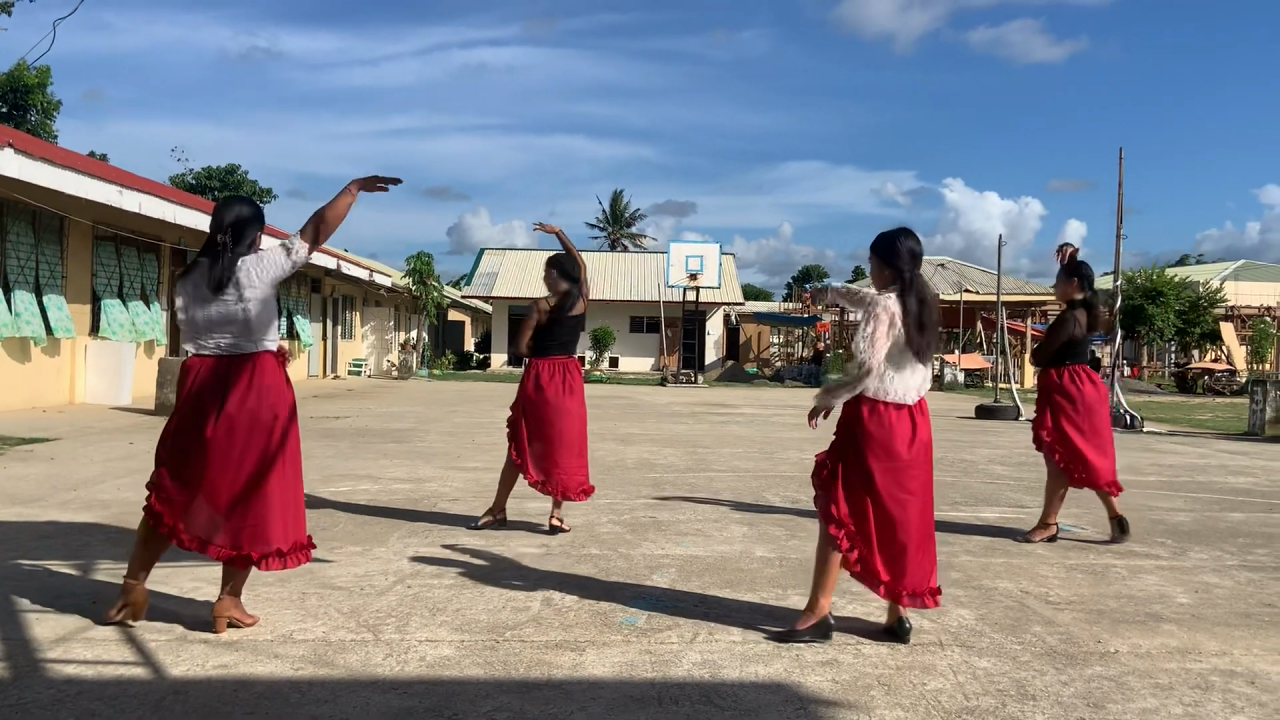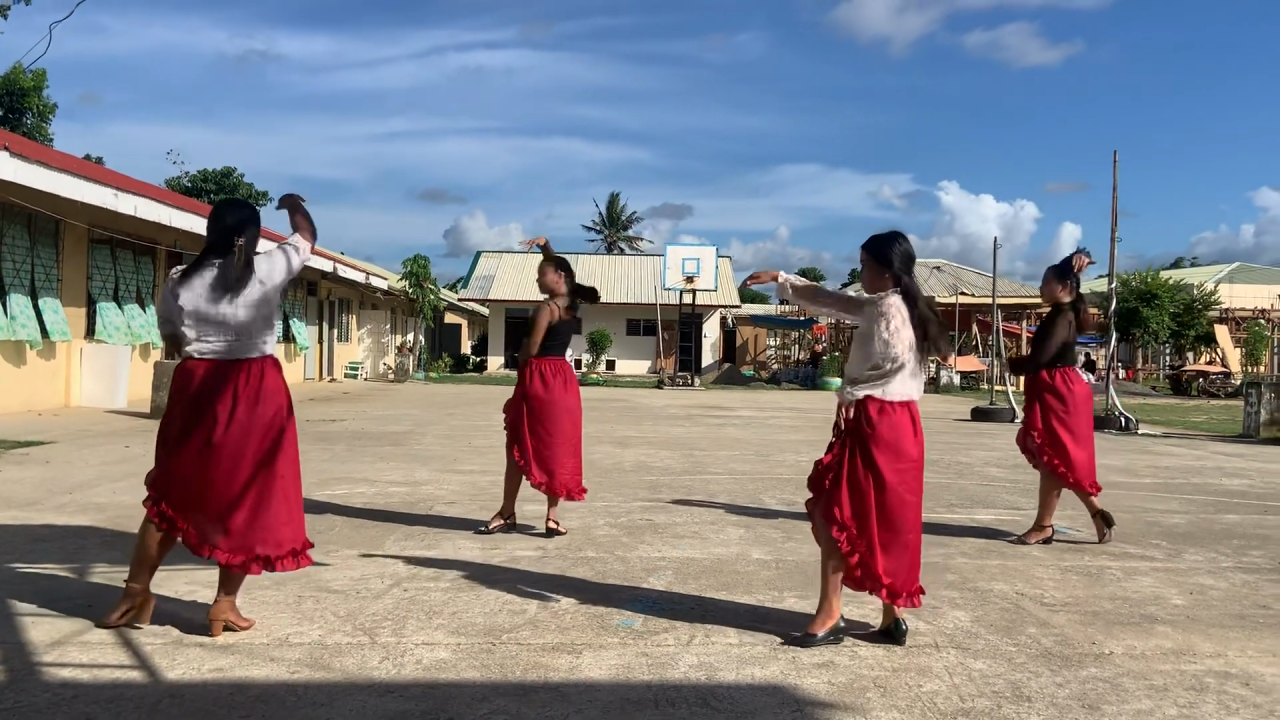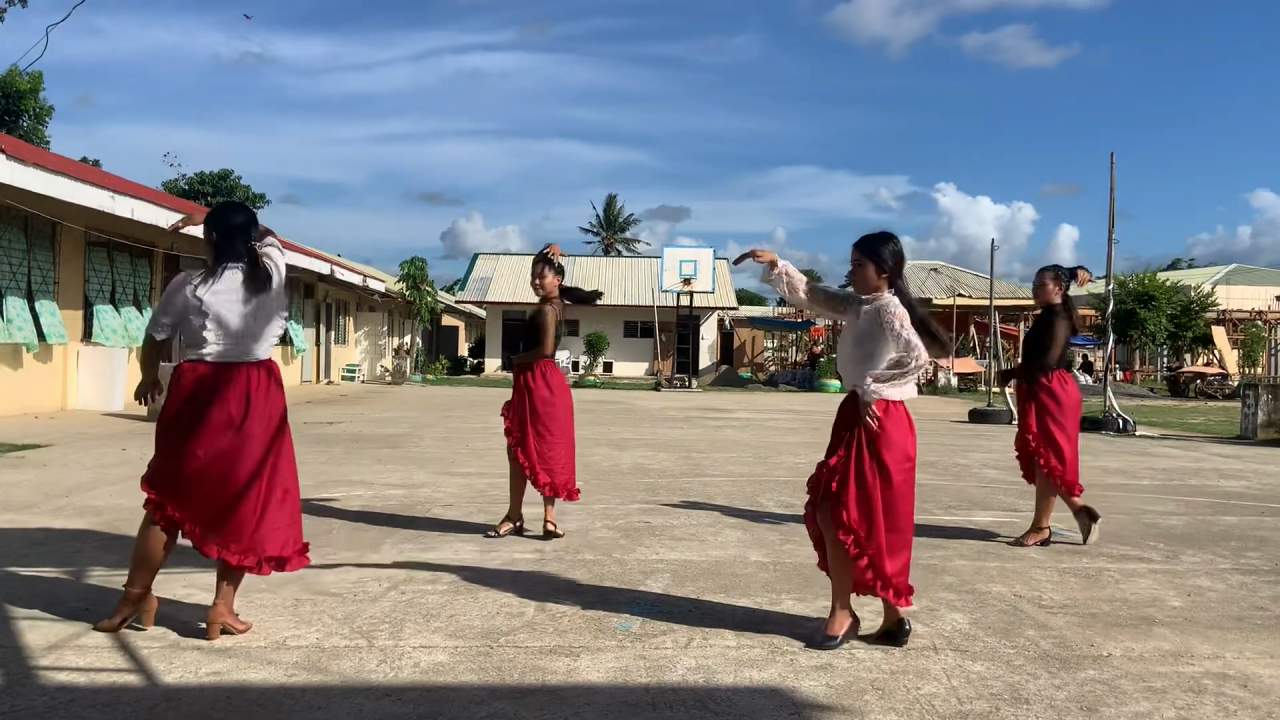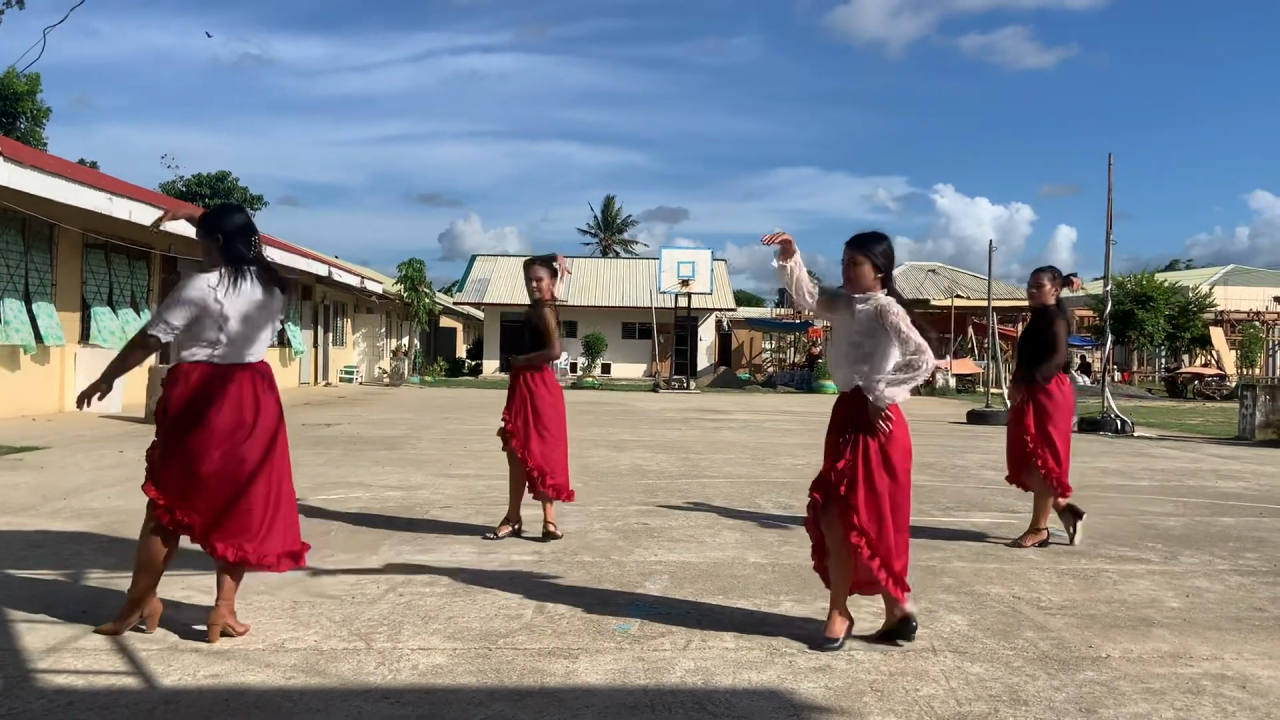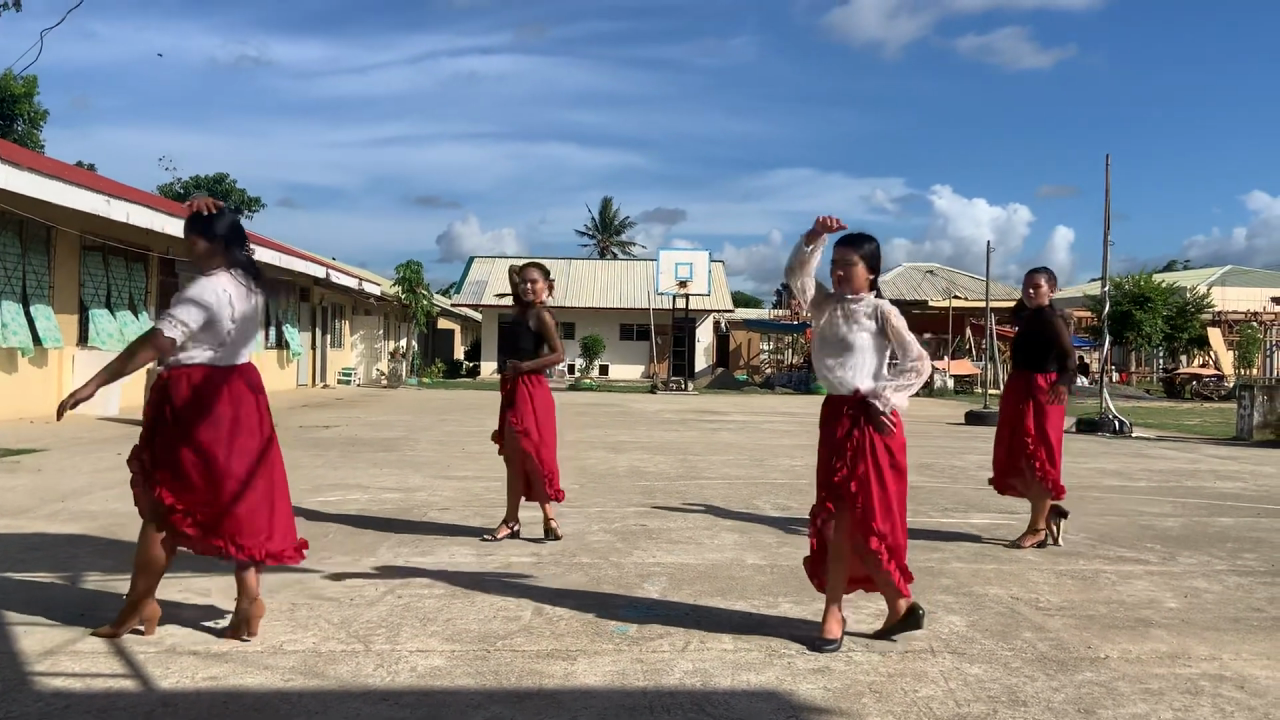
dt=0.1s
person 1, frame 1
left shoulder: (189, 277)
right shoulder: (263, 265)
left elbow: (189, 335)
right elbow: (319, 228)
right wrist: (356, 186)
left hip: (201, 384)
right hip: (256, 389)
left knee: (173, 490)
right knee: (252, 496)
left ankle: (133, 587)
right ankle: (229, 601)
person 1, frame 2
left shoulder: (181, 281)
right shoulder: (269, 270)
left elbow: (174, 341)
right elbow: (304, 236)
right wrist: (294, 203)
left hip: (196, 388)
right hip: (254, 393)
left knee: (173, 497)
right knee: (249, 499)
left ankle: (137, 593)
right ankle: (225, 604)
person 1, frame 3
left shoulder: (189, 285)
right shoulder: (273, 272)
left elbow: (153, 343)
right elbow: (262, 239)
left wrist: (149, 379)
right wrist: (204, 218)
left hip: (200, 394)
right hip: (259, 394)
left knee: (167, 499)
right knee: (243, 502)
left ankle: (137, 598)
right ankle: (223, 605)
person 1, frame 4
left shoulder: (200, 287)
right shoulder: (267, 278)
left elbow: (148, 341)
right elbow: (243, 241)
left wrist: (106, 379)
right wrist: (190, 215)
left hip: (198, 396)
right hip: (253, 397)
left knee: (169, 502)
right knee: (242, 504)
left ankle: (142, 601)
right ankle: (225, 607)
person 1, frame 5
left shoulder: (204, 291)
right shoulder: (242, 277)
left elbow: (156, 345)
right elbow: (215, 238)
left wrist: (92, 384)
right wrist: (208, 211)
left hip: (194, 400)
right hip: (236, 396)
left knee: (162, 505)
right knee: (233, 503)
left ankle: (140, 605)
right ankle: (248, 599)
person 2, frame 1
left shoulder: (881, 307)
right shoulder: (914, 303)
left elbow: (867, 364)
left wrist: (828, 397)
right wrist: (835, 292)
left hip: (873, 417)
right hip: (911, 420)
left knee: (840, 511)
right knee: (898, 516)
left ankle: (818, 610)
right ankle: (897, 614)
person 2, frame 2
left shoulder: (886, 307)
right shoulder: (892, 303)
left elbow: (896, 358)
right elbow: (829, 300)
left wrist: (851, 390)
right wrist: (780, 279)
left hip: (874, 418)
right hip: (900, 420)
left knee: (836, 513)
right knee: (887, 518)
left ankle: (830, 613)
right ankle: (892, 616)
person 2, frame 3
left shoulder: (889, 309)
right shoulder: (854, 304)
left elbow: (915, 356)
right elbow: (808, 295)
left wrist: (870, 389)
right wrist: (773, 263)
left hip: (874, 418)
right hip: (869, 416)
left knee: (835, 511)
right knee: (872, 520)
left ankle: (843, 613)
right ankle: (893, 615)
person 2, frame 4
left shoulder: (886, 309)
right shoulder: (843, 304)
left elbow: (924, 359)
right elbow: (807, 295)
left wrist: (882, 393)
right wrist: (789, 254)
left hip: (870, 418)
right hip: (850, 414)
left knee: (839, 514)
right knee: (868, 521)
left ankle: (839, 613)
right ankle: (897, 613)
person 2, frame 5
left shoulder: (880, 312)
right shoulder: (823, 305)
left elbow: (919, 364)
right elbow: (796, 276)
left wrist: (883, 400)
right wrist: (814, 238)
left hip: (865, 417)
right hip: (834, 414)
left knee: (838, 516)
right knee: (861, 521)
left ankle: (833, 613)
right ankle: (900, 604)
person 3, frame 1
left shoulder: (541, 306)
right shoulder: (581, 300)
left elbow: (521, 348)
right elbow: (579, 262)
right wrist: (560, 234)
left hip: (540, 376)
right hip: (570, 376)
left knee: (521, 445)
right knee: (565, 446)
left ankle: (498, 509)
right ankle: (556, 515)
person 3, frame 2
left shoulder: (546, 307)
right shoulder: (571, 302)
left elbow: (529, 349)
right elbow: (554, 262)
left wrist: (521, 358)
right wrist: (544, 246)
left hip: (537, 377)
right hip: (563, 378)
left knee: (519, 447)
right knee: (558, 447)
left ankle: (507, 513)
right ankle: (553, 517)
person 3, frame 3
left shoulder: (547, 308)
right shoulder: (553, 302)
left elbow: (545, 350)
right elbow: (544, 262)
left wrist: (519, 360)
right wrist: (551, 251)
left hip: (535, 381)
right hip: (550, 382)
left knee: (521, 450)
right knee: (547, 449)
left ankle: (514, 517)
right ankle: (550, 519)
person 3, frame 4
left shoulder: (544, 311)
right shoulder: (538, 304)
left elbow: (555, 351)
right elbow: (531, 268)
left wrist: (520, 361)
right wrist: (555, 261)
left hip: (532, 383)
right hip: (529, 383)
left knee: (520, 452)
right knee: (534, 453)
left ankle: (514, 519)
right ankle: (548, 521)
person 3, frame 5
left shoulder: (541, 316)
right shoulder: (522, 307)
left elbow: (558, 354)
right elbow: (513, 272)
left wrist: (525, 366)
left hip: (526, 387)
right hip: (516, 387)
left knee: (517, 455)
right knee: (519, 455)
left ankle: (511, 521)
right ankle: (549, 520)
person 4, frame 1
left shoulder: (1070, 317)
right shoulder: (1084, 309)
left elbow: (1043, 356)
right elbow: (1075, 269)
left wrist: (1033, 355)
right wrist: (1069, 253)
left hip: (1064, 388)
right hip: (1079, 386)
left knee: (1061, 456)
right knee: (1086, 456)
left ankle: (1049, 523)
right ankle: (1115, 517)
person 4, frame 2
left shoulder: (1060, 319)
right shoulder: (1067, 310)
left elbow: (1039, 359)
right elbow: (1067, 270)
left wrist: (1015, 363)
right wrist: (1079, 258)
left hip: (1054, 389)
right hip: (1062, 388)
left knee: (1051, 458)
right knee: (1066, 458)
left ankle: (1044, 526)
right ankle: (1098, 513)
person 4, frame 3
left shoulder: (1057, 320)
right shoulder: (1050, 313)
left elbow: (1047, 361)
left wrist: (1011, 374)
right wrist: (1077, 273)
left hip: (1050, 392)
right hip: (1041, 393)
left knee: (1045, 459)
right knee: (1045, 460)
left ankle: (1041, 528)
right ankle: (1081, 510)
person 4, frame 4
left shoulder: (1054, 321)
right shoulder: (1041, 315)
left elbow: (1057, 358)
left wrist: (1027, 379)
right wrist: (1069, 280)
left hip: (1045, 393)
right hip: (1034, 393)
left knee: (1042, 461)
right knee: (1031, 462)
left ankle: (1039, 529)
right ankle: (1065, 509)
person 4, frame 5
left shoulder: (1052, 321)
right shoulder: (1032, 317)
left elbow: (1068, 356)
left wrist: (1063, 381)
right wrist: (1024, 303)
left hip: (1040, 394)
right hip: (1019, 393)
left knee: (1036, 463)
right knee: (1015, 463)
left ankle: (1036, 529)
right ankle: (1050, 510)
